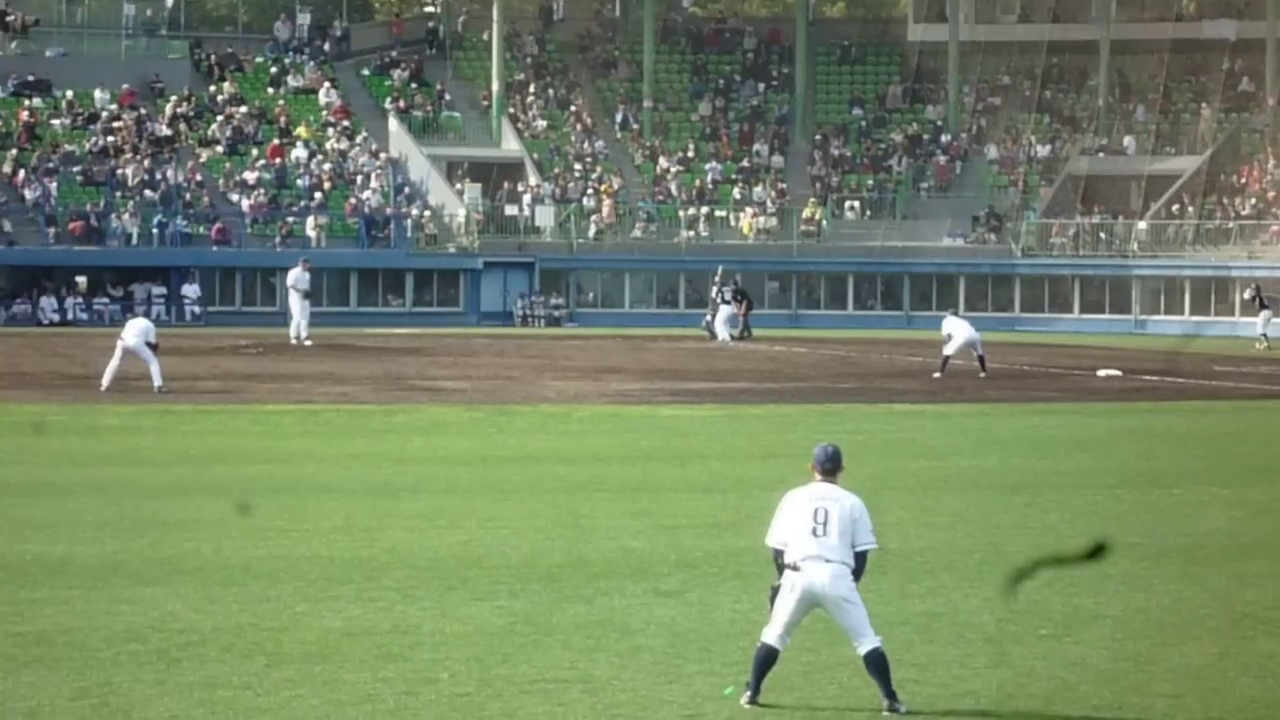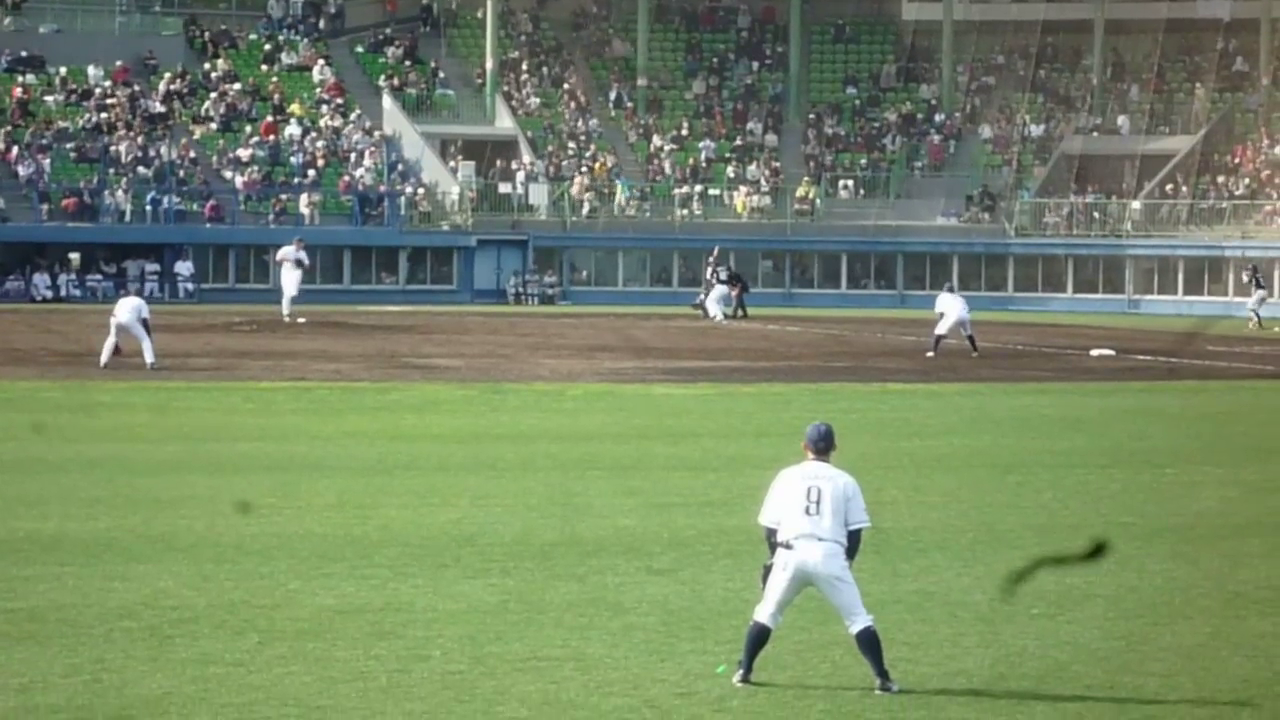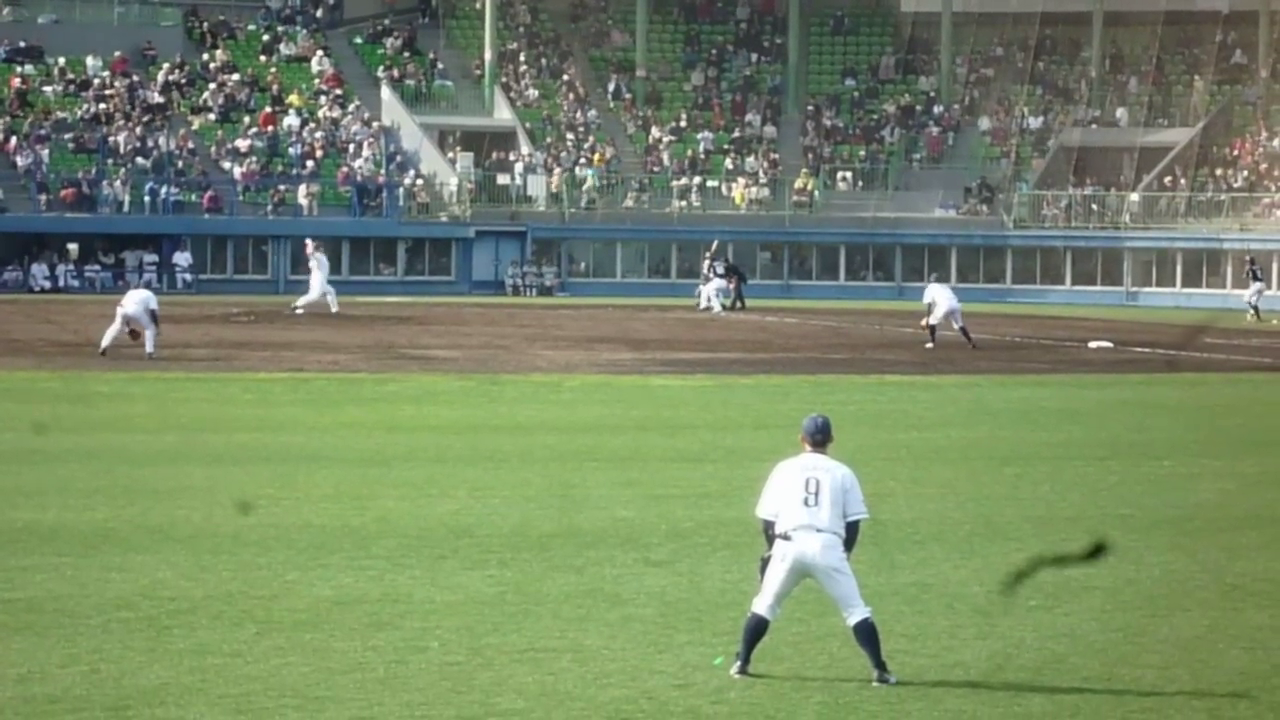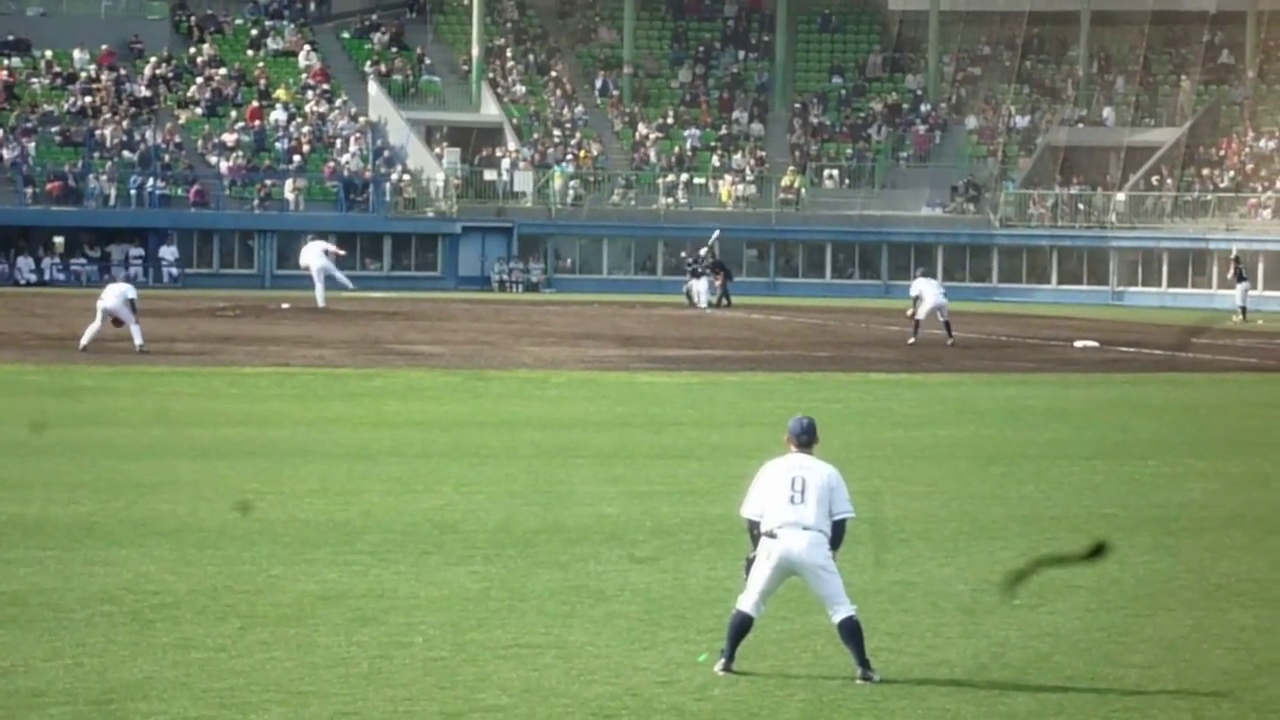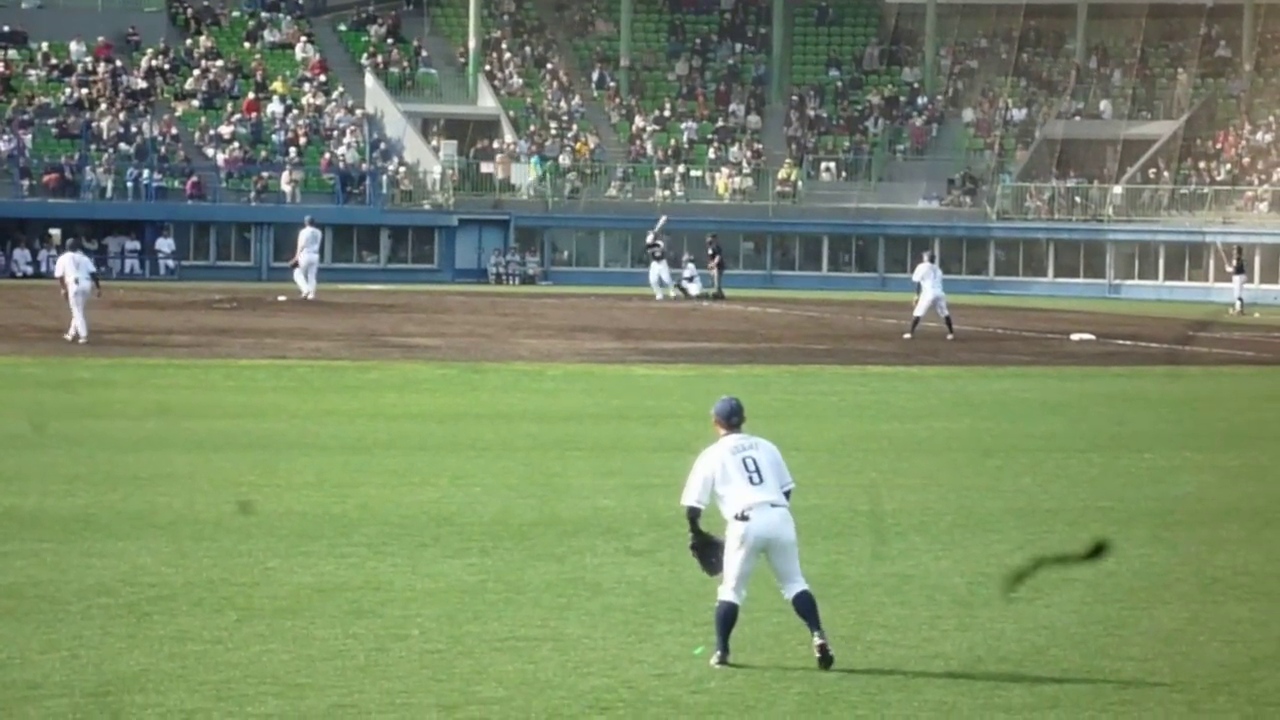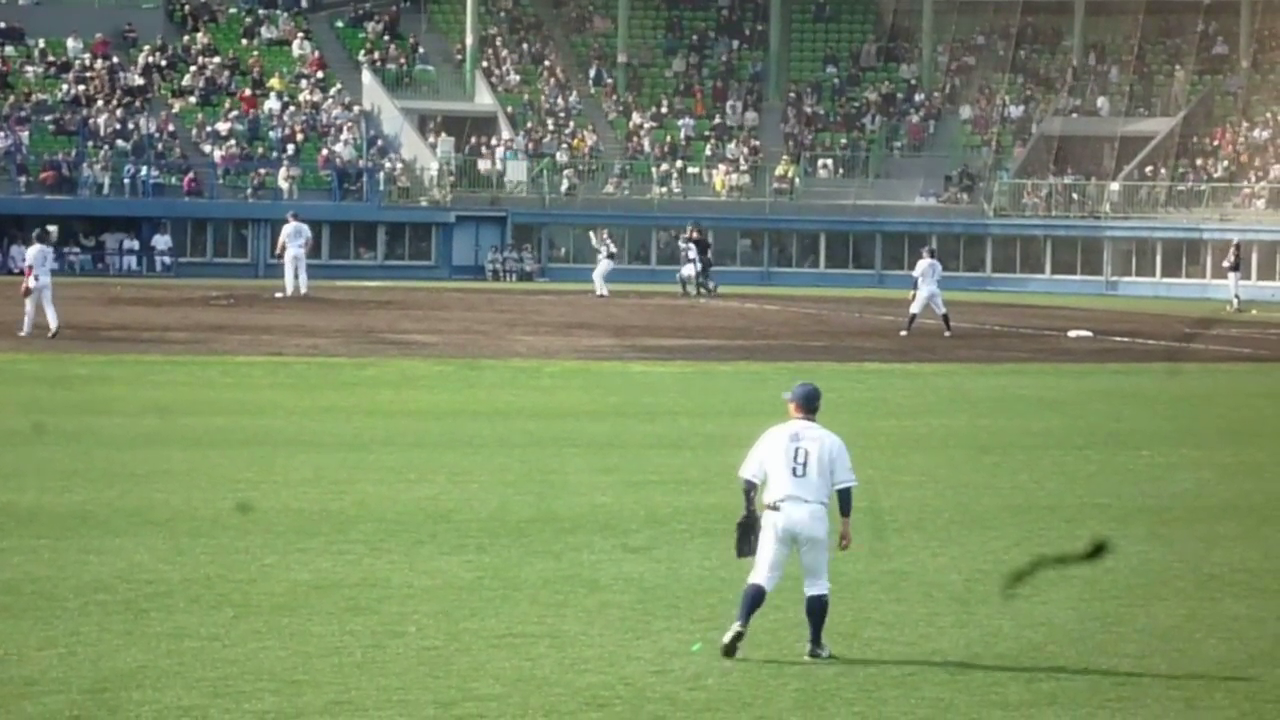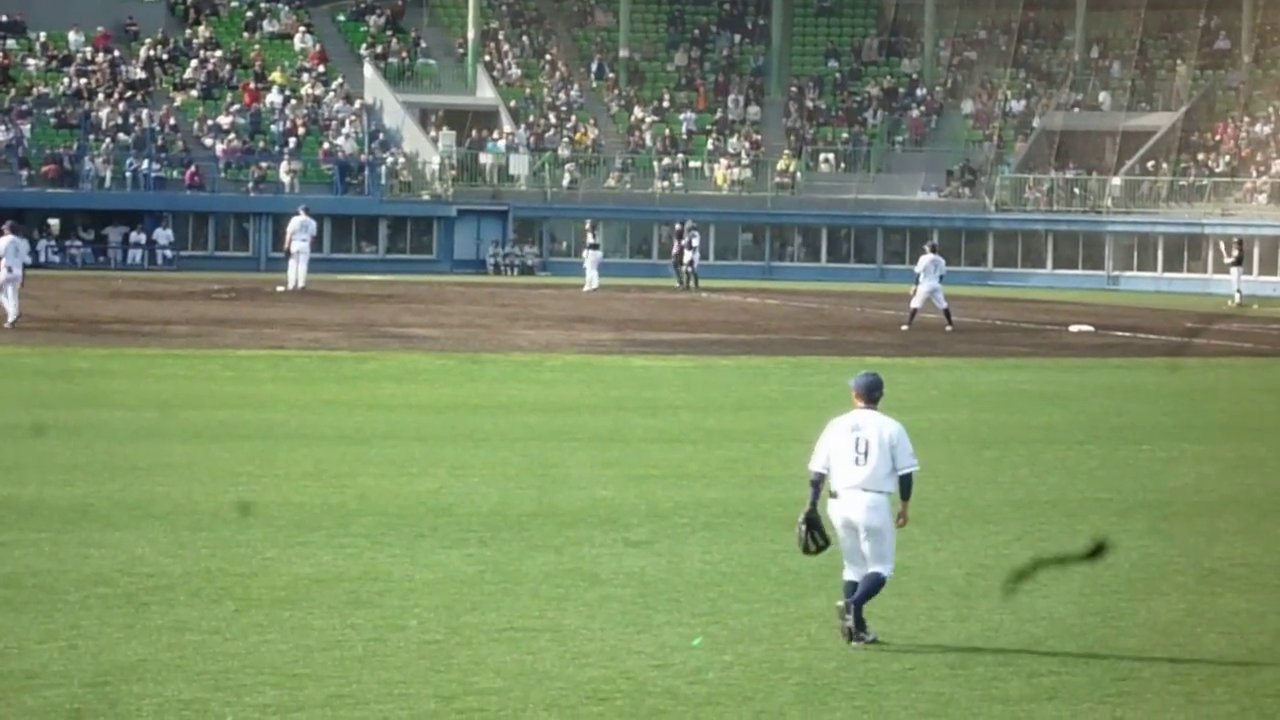
dt=0.7s
person 1, frame 1
left shoulder: (793, 497)
right shoulder: (852, 502)
left elbow: (777, 547)
right elbow: (861, 552)
left wrist: (783, 579)
right wrist: (852, 582)
left hip: (799, 576)
right hip: (837, 577)
left knee: (774, 635)
right knee: (866, 640)
left ankle: (751, 693)
right ankle: (890, 700)
person 1, frame 2
left shoulder: (786, 476)
right shoulder: (844, 481)
left elbow: (770, 526)
right elbow: (855, 530)
left wrist: (775, 557)
right wrist: (847, 561)
left hip: (791, 554)
right hip: (829, 556)
left knee: (766, 614)
right knee: (858, 619)
left ankle: (744, 671)
right ankle: (882, 678)
person 1, frame 3
left shoulder: (784, 468)
right shoulder: (842, 472)
left elbow: (768, 519)
right elbow: (853, 522)
left wrist: (772, 550)
right wrist: (844, 553)
left hip: (790, 546)
right hip: (828, 547)
left knee: (765, 605)
right knee: (856, 610)
left ankle: (742, 663)
right ankle: (879, 670)
person 1, frame 4
left shoulder: (770, 468)
right shoulder: (828, 472)
left elbow: (752, 518)
right elbow: (840, 520)
left wrist: (758, 548)
right wrist: (831, 551)
left hip: (775, 543)
right hip: (813, 544)
left knee: (749, 603)
right knee: (841, 607)
left ankle: (726, 660)
right ankle: (863, 667)
person 1, frame 5
left shoulder: (711, 456)
right shoulder: (766, 447)
left elbow: (693, 505)
right elbow: (786, 489)
left wrist: (695, 531)
left hip: (745, 525)
right hip: (780, 520)
left knee: (731, 591)
right knee: (794, 584)
left ankle: (721, 652)
right ankle: (818, 635)
person 1, frame 6
left shoulder: (772, 436)
right shoulder: (831, 441)
left elbow: (749, 479)
right elbow: (843, 486)
left wrist: (749, 509)
right wrist: (845, 524)
left hip: (777, 514)
right hip: (813, 516)
left knee: (762, 577)
right knee: (816, 584)
left ankle: (740, 626)
right ankle: (816, 645)
person 1, frame 7
left shoulder: (837, 425)
right shoulder: (891, 427)
left elbow: (818, 470)
right elbow: (905, 472)
left wrist: (812, 504)
right wrist: (904, 506)
left hip: (840, 503)
right hip: (873, 504)
left knee: (854, 568)
right knee: (881, 567)
left ankle: (858, 628)
right ankle: (850, 605)
